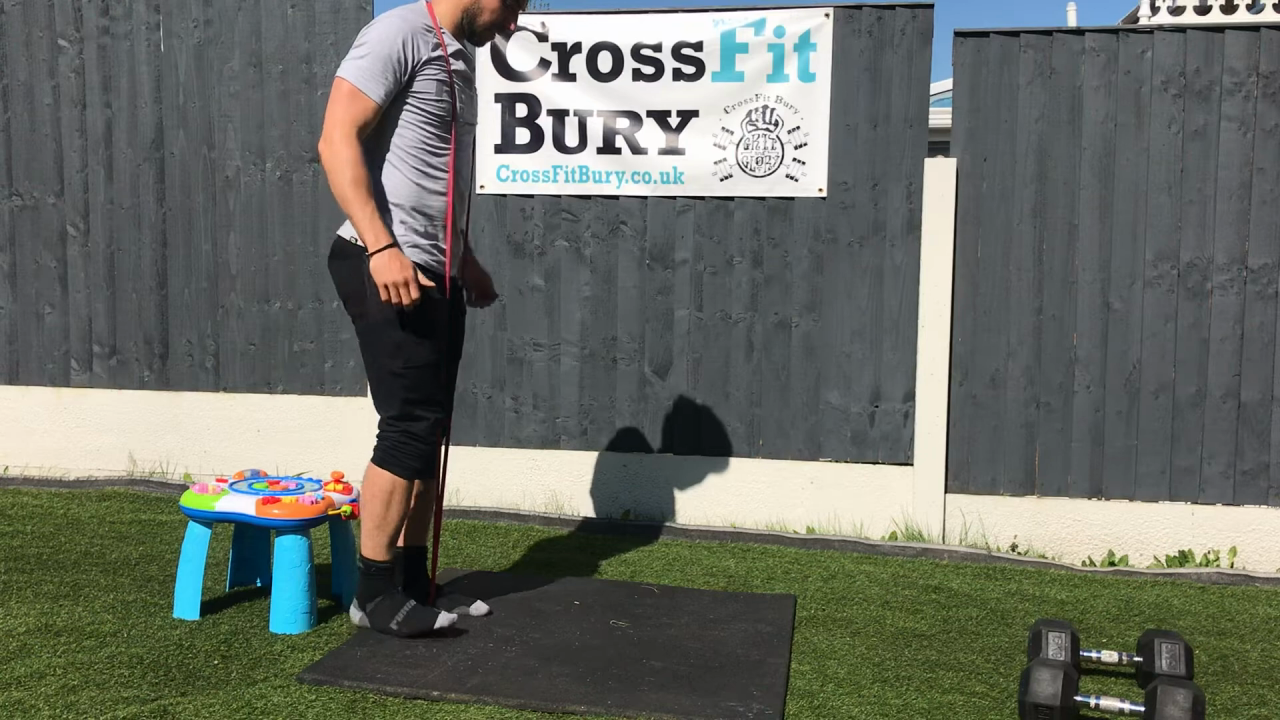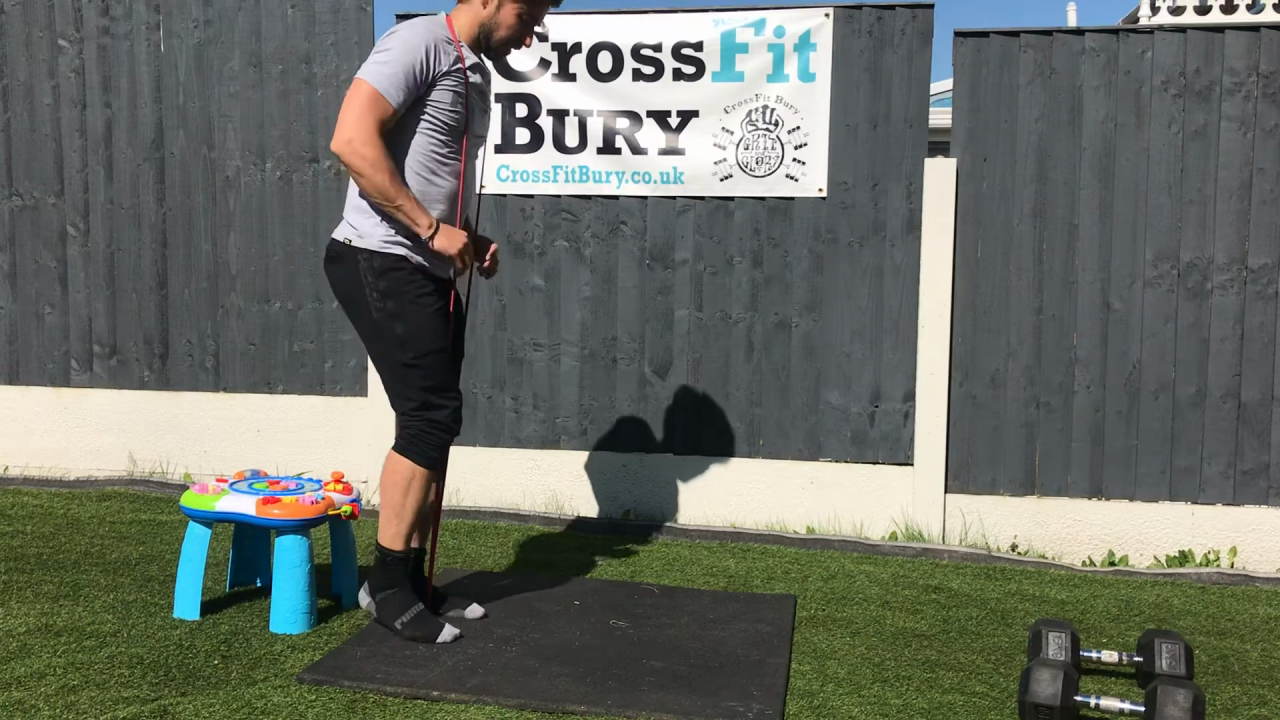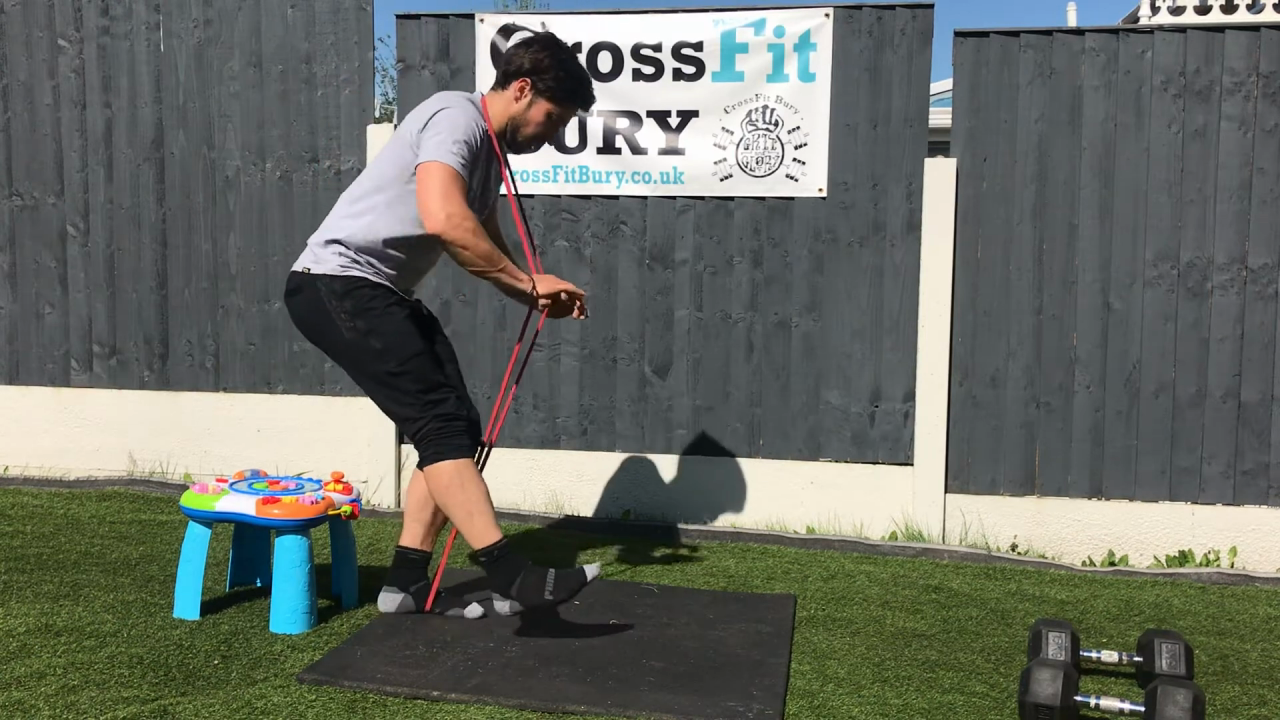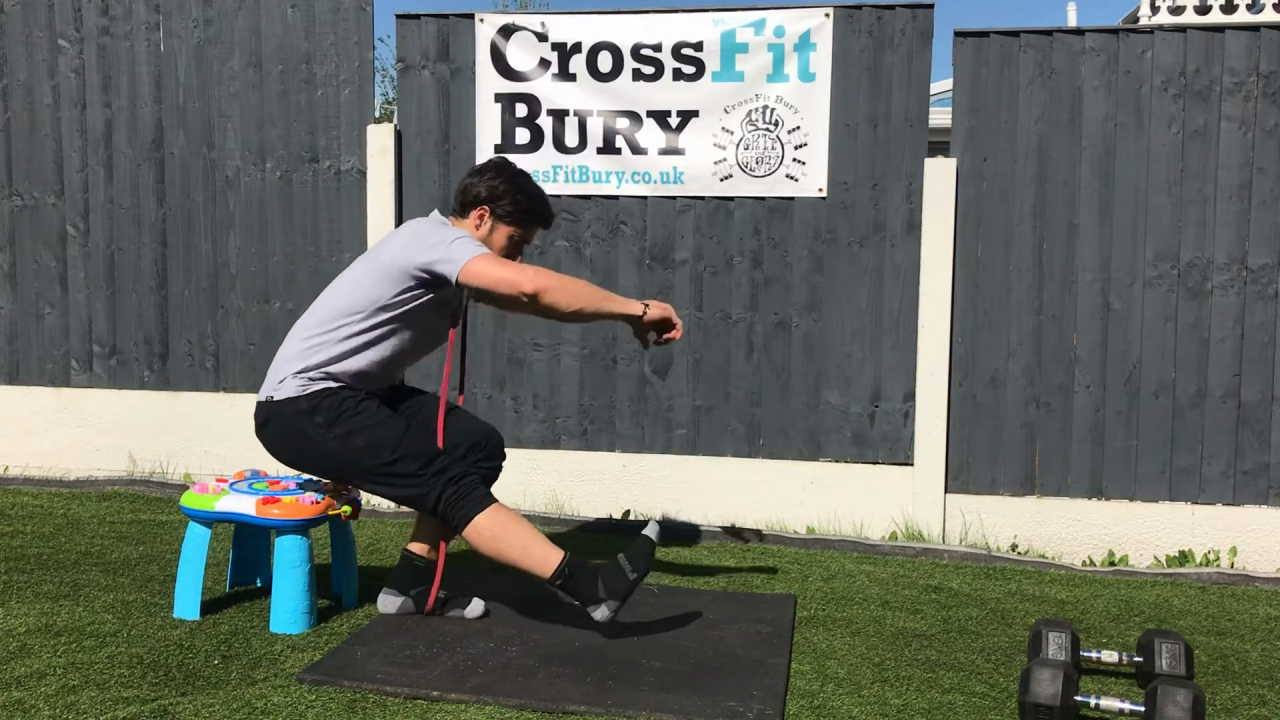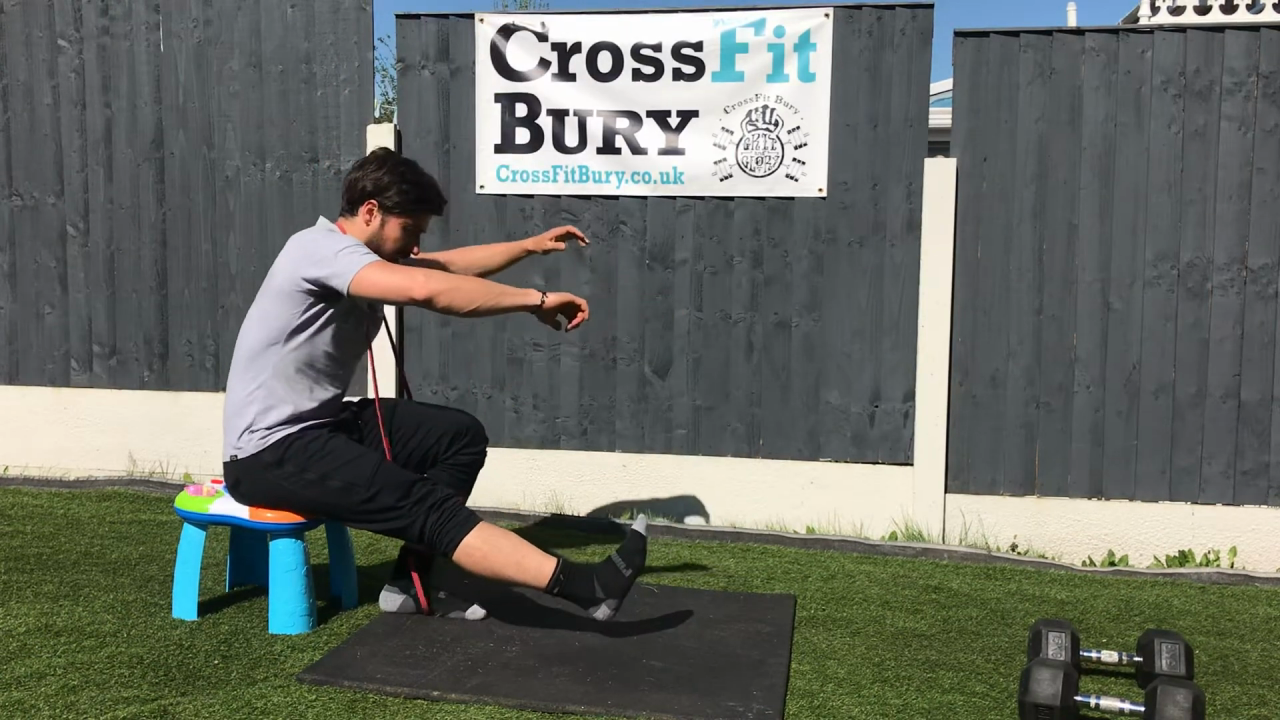
dt=1s
person 1, frame 1
left shoulder: (458, 57)
right elbow: (336, 139)
left wrist: (467, 262)
right wrist: (380, 246)
left hip: (433, 273)
right hip: (386, 266)
left knee: (428, 428)
right knee: (408, 424)
left ankle: (412, 580)
right ankle: (375, 591)
person 1, frame 2
left shoulder: (474, 72)
right elbow: (351, 139)
left wrist: (469, 239)
right wrist: (432, 229)
left hip: (426, 269)
right hip: (379, 262)
left knee: (433, 419)
right knee: (430, 413)
left ankle: (408, 581)
right ankle: (387, 581)
person 1, frame 3
left shoulder: (488, 154)
right shoulder: (456, 117)
left elbow: (487, 248)
right elbow: (444, 222)
left wrist: (541, 293)
right wrist: (528, 282)
left hip: (384, 294)
right hip: (335, 284)
left knee: (455, 426)
right knee: (440, 423)
left ankle: (408, 581)
right ankle: (513, 577)
person 1, frame 4
left shoulder: (448, 263)
right shoulder: (432, 238)
left elbow: (525, 297)
right elbow: (529, 287)
left wrist: (629, 310)
right wrist: (635, 310)
left hip: (347, 395)
right hip: (298, 409)
left knee: (479, 447)
right knee: (446, 480)
left ankle: (410, 585)
right ankle: (588, 583)
person 1, frame 5
left shoulder: (358, 257)
right shoulder: (320, 249)
left elbow: (448, 267)
right elbow: (427, 291)
left wrist: (530, 245)
right wrist: (537, 299)
left hip: (321, 424)
right hip: (267, 455)
left knee: (460, 435)
right knee: (425, 505)
left ankle: (408, 585)
right ankle: (582, 585)
